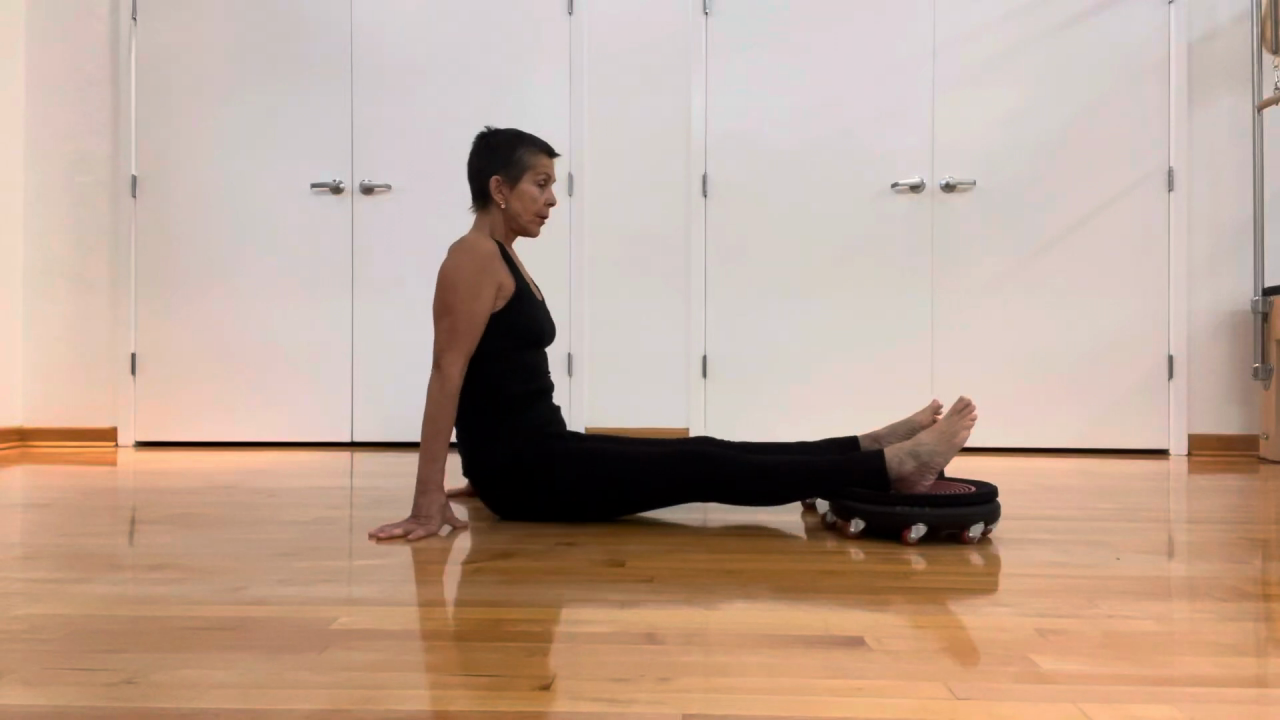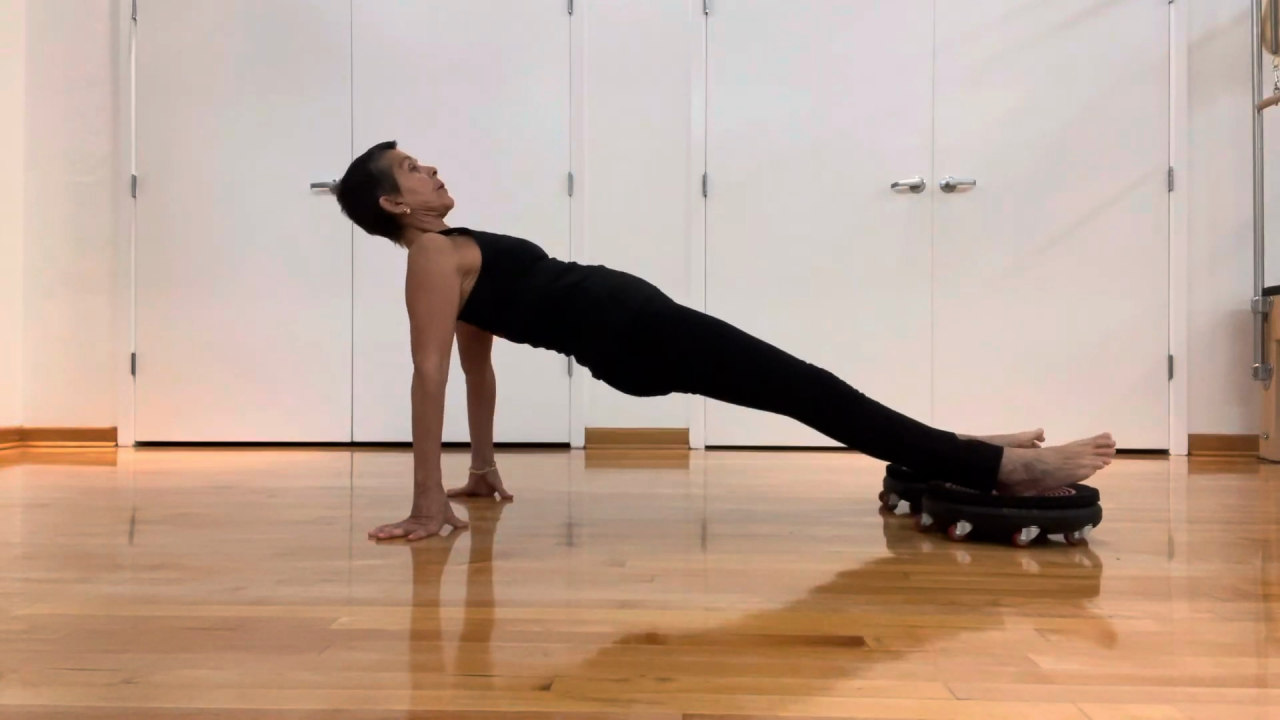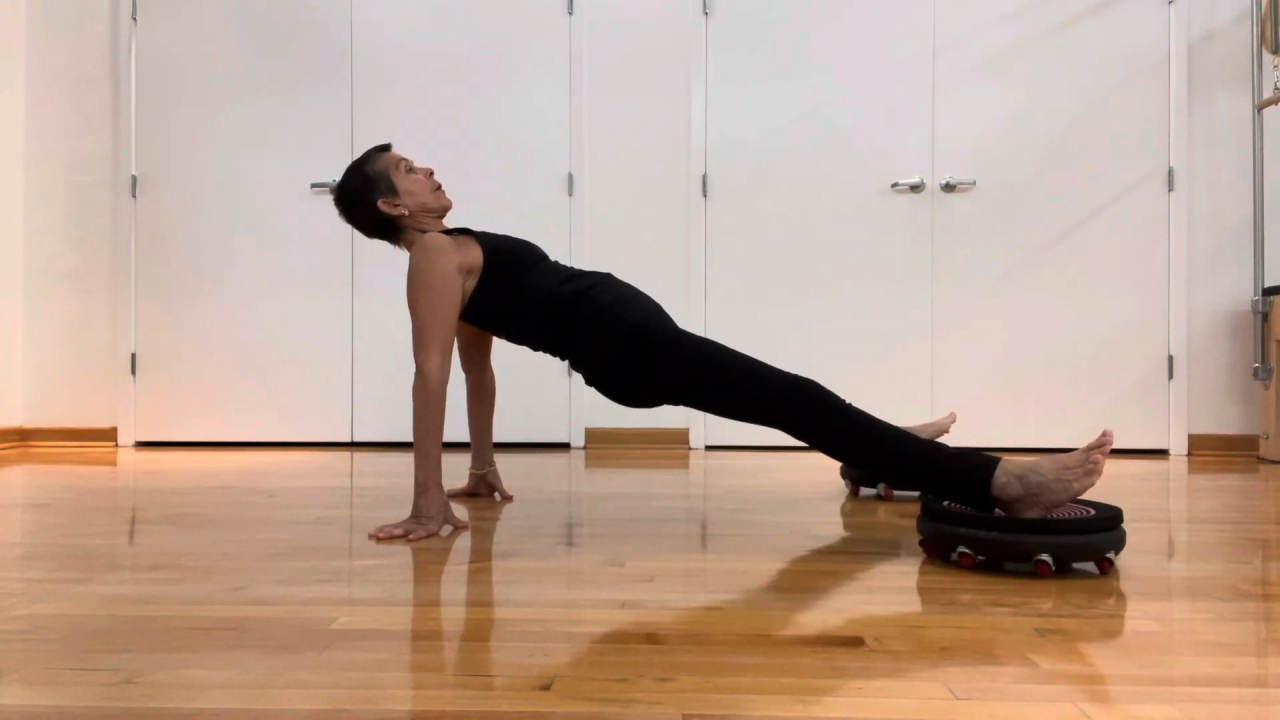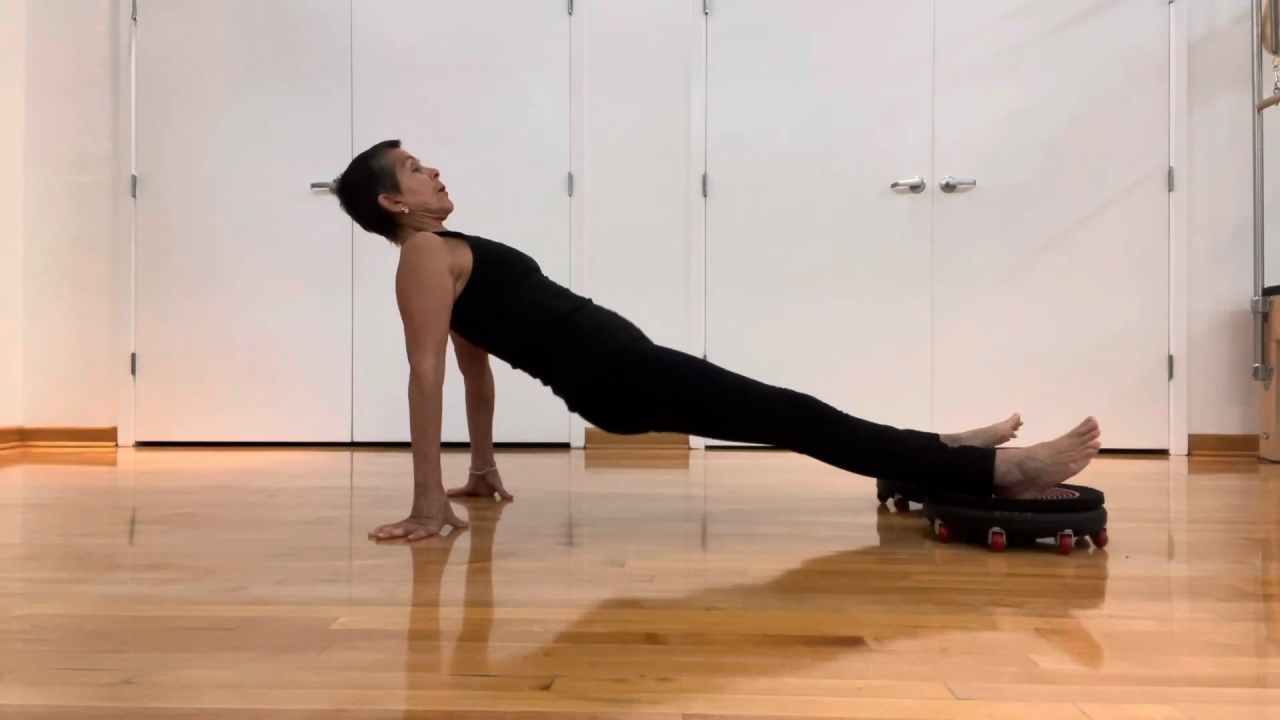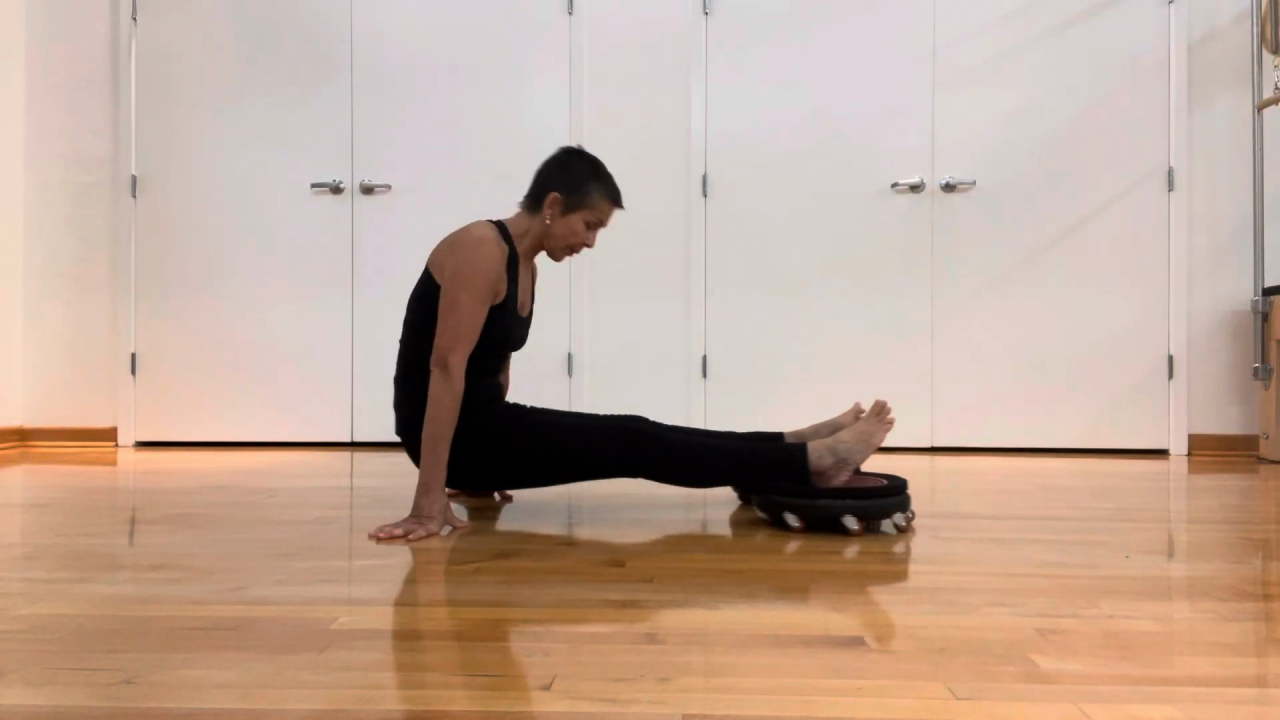
dt=1s
person 1, frame 1
left shoulder: (504, 260)
right shoulder: (475, 256)
right elbow: (447, 373)
left wrist: (481, 474)
right wrist: (429, 500)
left hip: (541, 453)
right hip: (520, 468)
left knee: (702, 457)
right knee: (702, 470)
left ankle: (873, 448)
right ankle: (893, 465)
person 1, frame 2
left shoulder: (458, 254)
right shoulder: (431, 255)
left elbow: (477, 363)
right elbow: (431, 372)
right wrist: (427, 502)
left hip: (637, 319)
right hip: (633, 336)
left knee: (805, 390)
right knee: (810, 395)
left ankle: (978, 455)
right ankle: (1005, 469)
person 1, frame 3
left shoulder: (458, 255)
right shoulder: (434, 258)
left elbow: (476, 364)
right elbow: (432, 373)
right wrist: (427, 501)
left hip: (634, 331)
right hip: (627, 347)
left knee: (791, 400)
right knee: (798, 405)
left ankle: (888, 445)
right ankle: (1004, 482)
person 1, frame 4
left shoulder: (451, 253)
right shoulder: (424, 254)
left elbow: (475, 362)
right elbow: (426, 373)
right wrist: (428, 502)
left hip: (616, 359)
right hip: (612, 373)
left knee: (788, 416)
right knee: (794, 419)
left ankle: (952, 452)
right ankle: (998, 471)
person 1, frame 5
left shoulder: (526, 258)
right shoulder: (480, 250)
right elbow: (447, 367)
left wrist: (497, 460)
right wrist: (429, 500)
left hip: (481, 424)
right hip: (451, 431)
left knee: (633, 437)
right knee: (629, 445)
left ankle: (798, 448)
right ankle: (812, 460)
